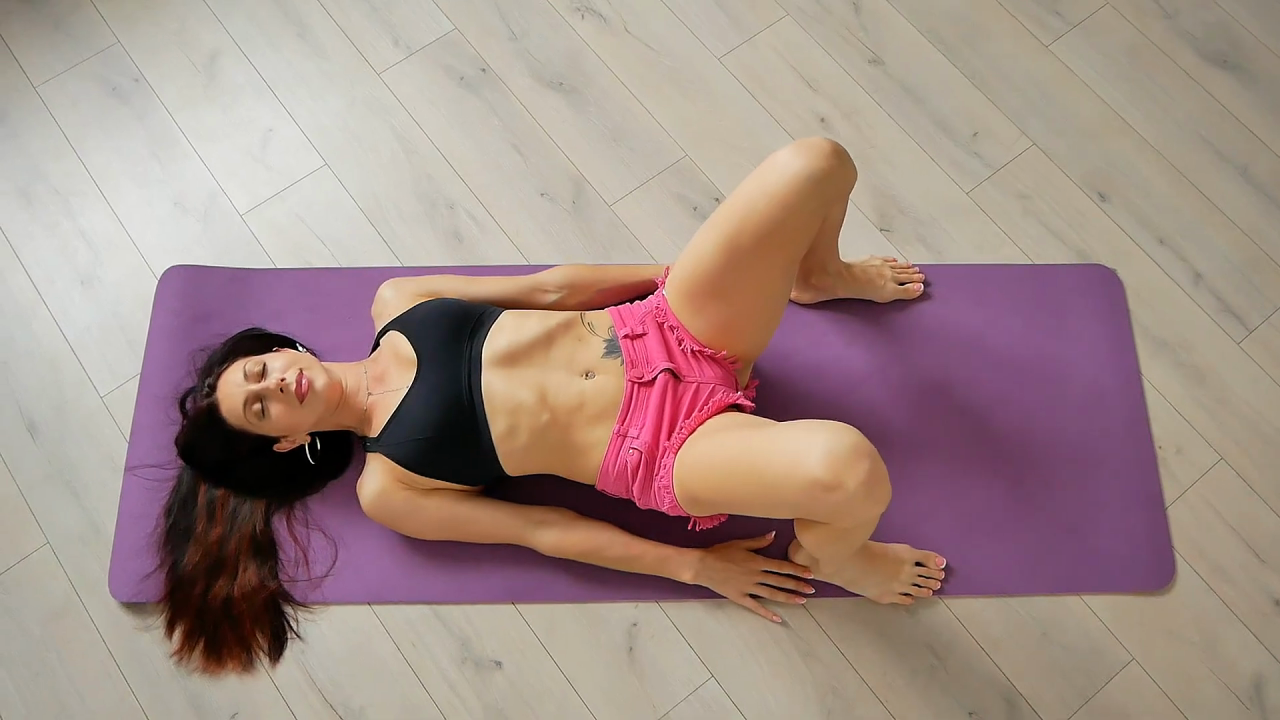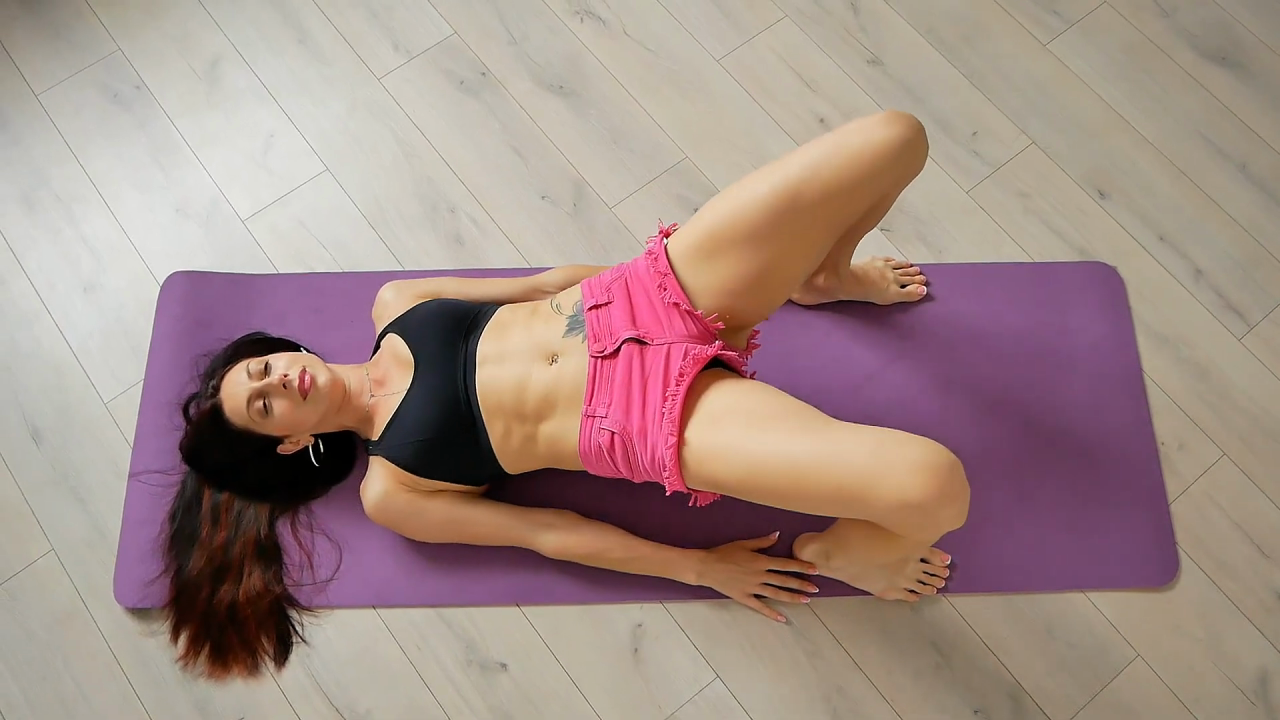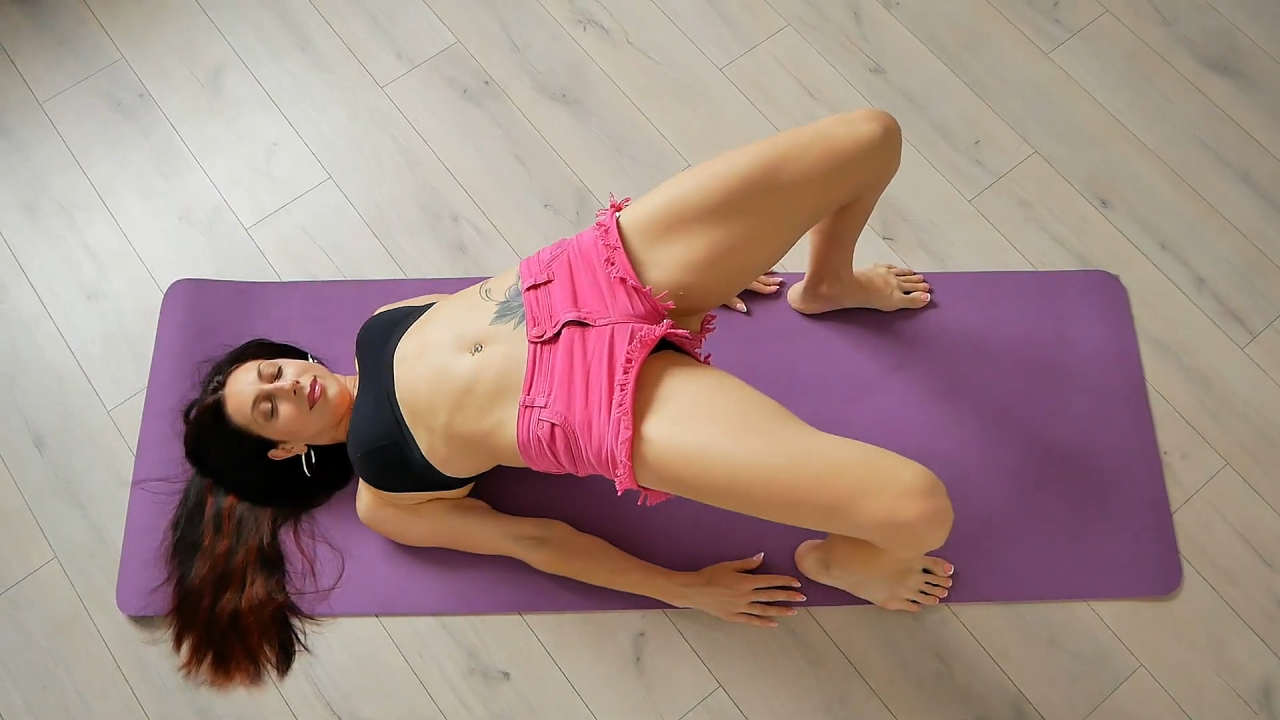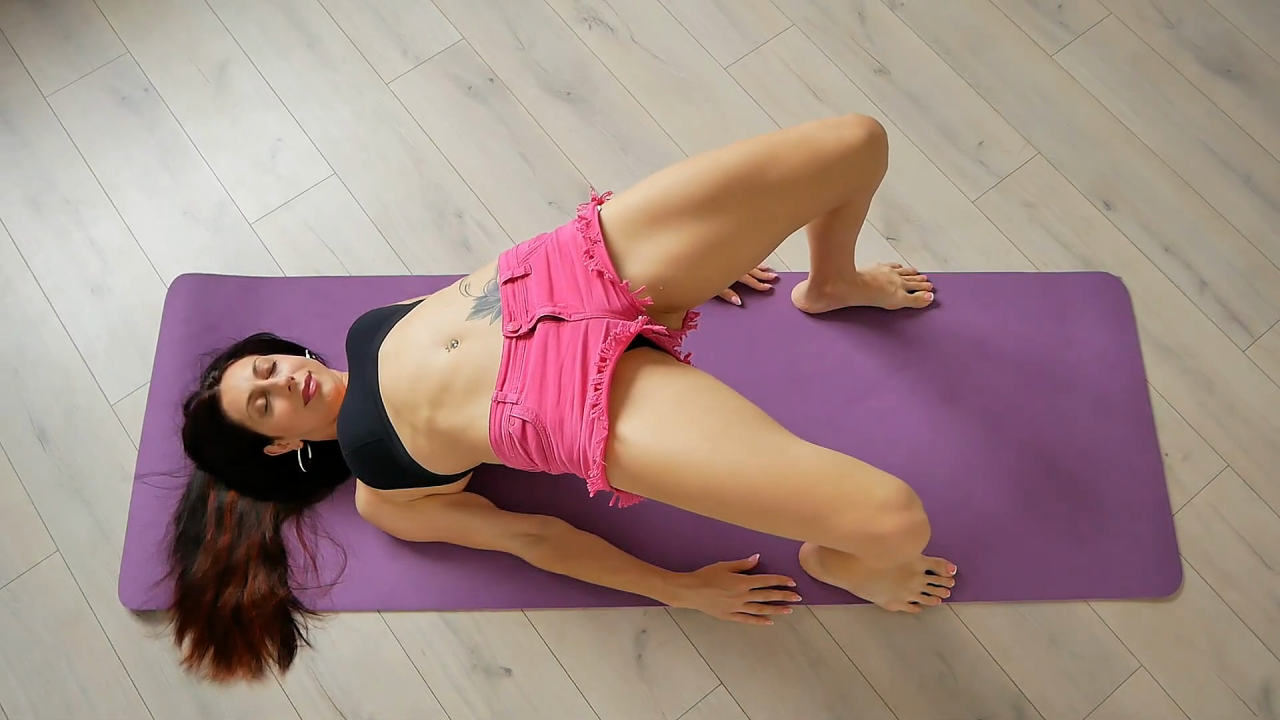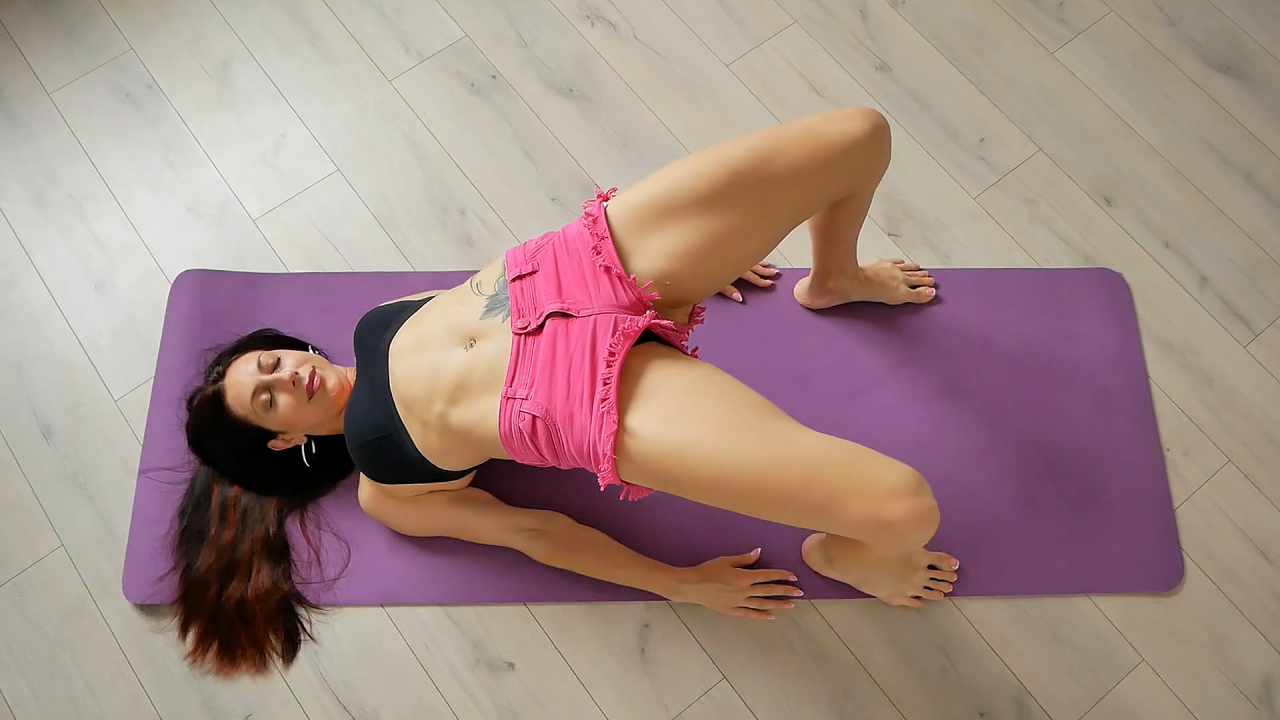
dt=1s
person 1, frame 1
left shoulder: (395, 305)
right shoulder: (384, 488)
left elbow: (546, 286)
right elbow: (544, 531)
left wrist: (687, 267)
right wrist: (696, 565)
left hip: (665, 332)
right hip: (672, 446)
left knee: (816, 162)
right knee: (845, 469)
left ankle: (820, 277)
right ankle: (831, 556)
person 1, frame 2
left shoulder: (393, 306)
right shoulder: (388, 491)
right elbow: (548, 533)
left wrist: (668, 263)
right wrist: (704, 569)
right hip: (662, 413)
left knee: (896, 136)
right knee: (931, 488)
left ankle: (820, 277)
right ankle: (837, 553)
person 1, frame 3
left shoulder: (380, 327)
right shoulder: (382, 499)
right elbow: (536, 542)
left wrist: (698, 273)
right wrist: (693, 591)
right hip: (619, 401)
left knee: (873, 135)
right knee: (917, 509)
left ankle: (826, 285)
right ankle: (835, 562)
person 1, frame 4
left shoulder: (370, 329)
right shoulder: (381, 493)
left elbow: (491, 286)
right elbow: (529, 538)
left wrist: (693, 262)
right wrist: (685, 592)
right hip: (601, 401)
left knee: (858, 141)
right knee: (894, 522)
left ankle: (831, 284)
right ankle: (835, 563)
person 1, frame 5
left shoulder: (377, 323)
right shoulder: (384, 489)
left elbow: (492, 282)
right elbow: (533, 533)
left wrist: (698, 258)
right wrist: (687, 586)
right hip: (611, 396)
left knee: (861, 133)
right knee: (903, 509)
left ankle: (833, 279)
right ankle: (840, 556)
